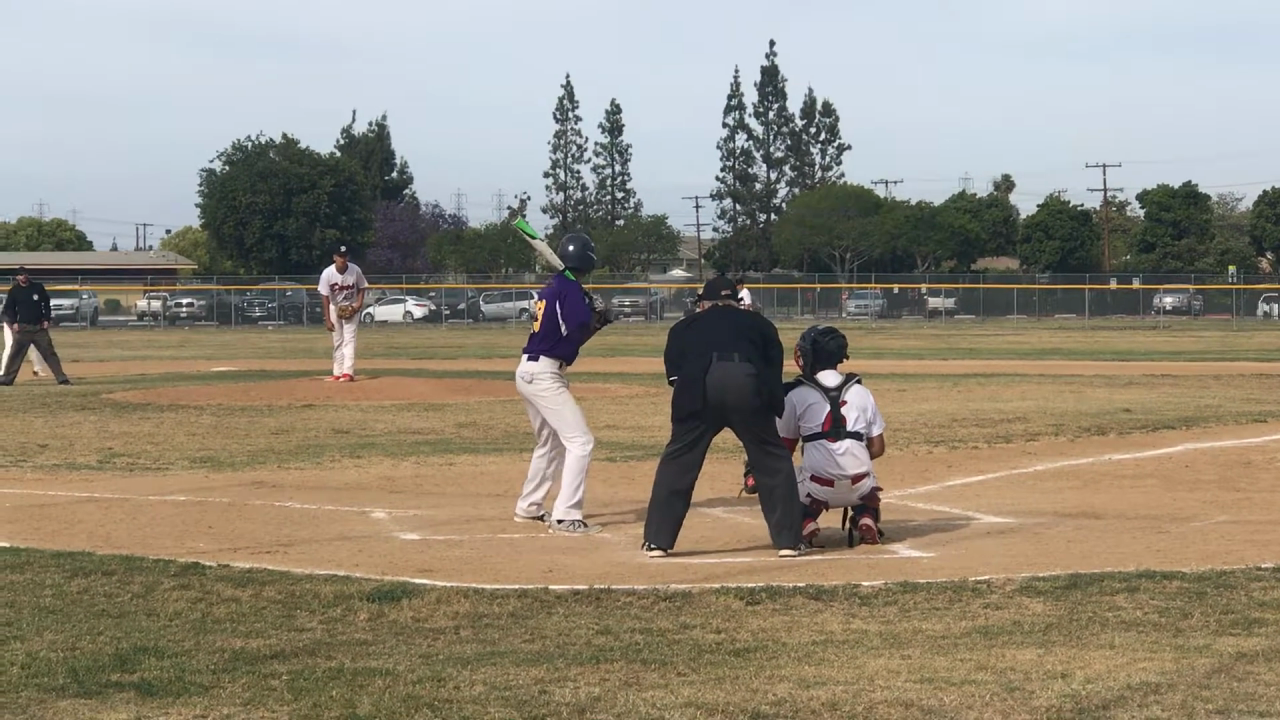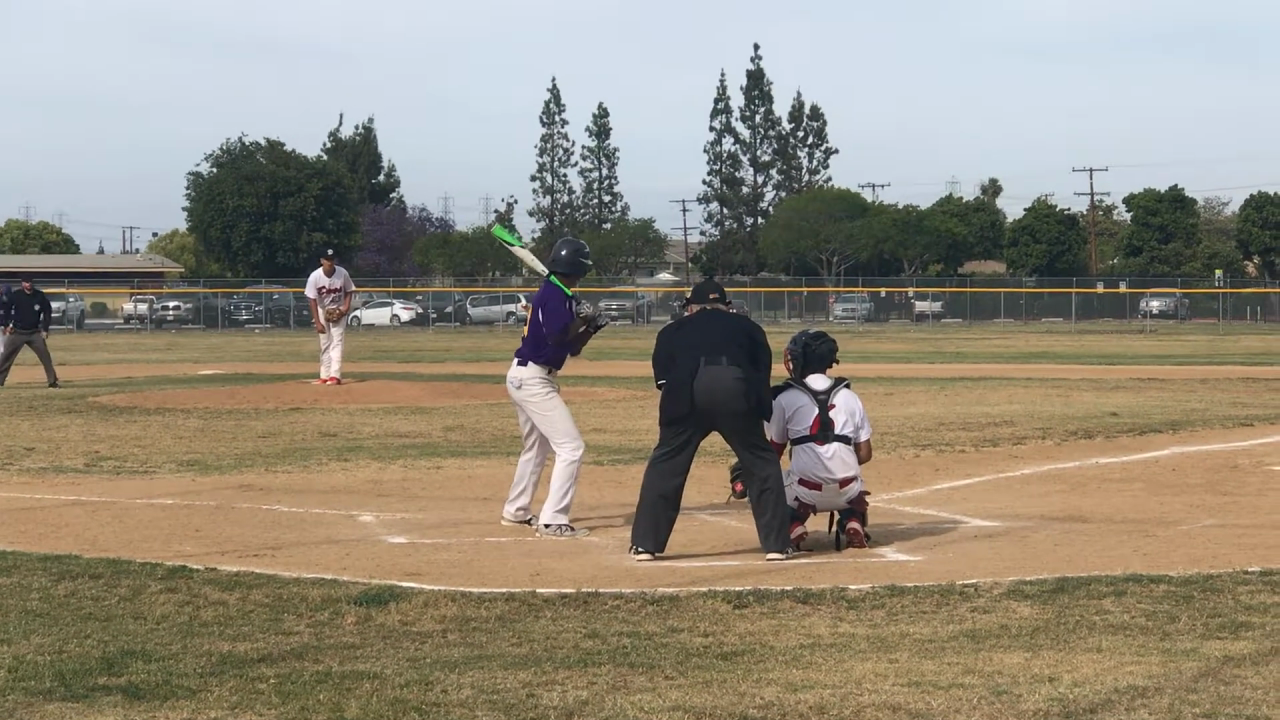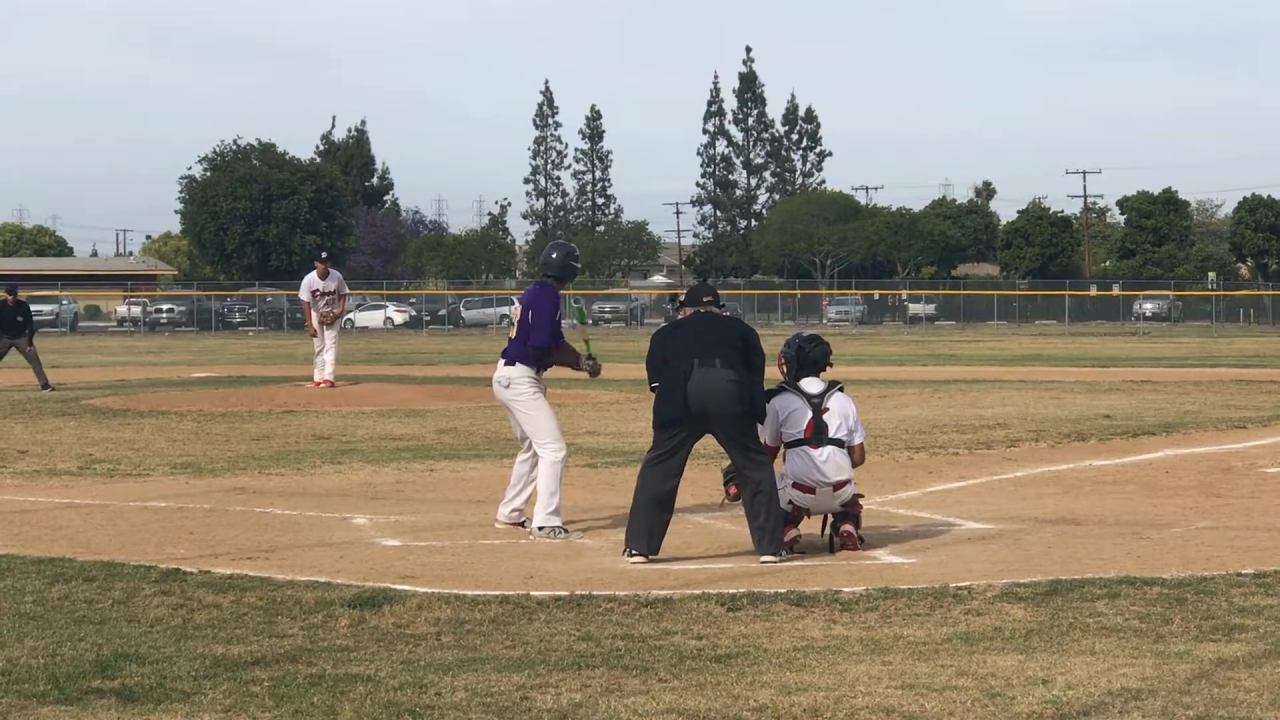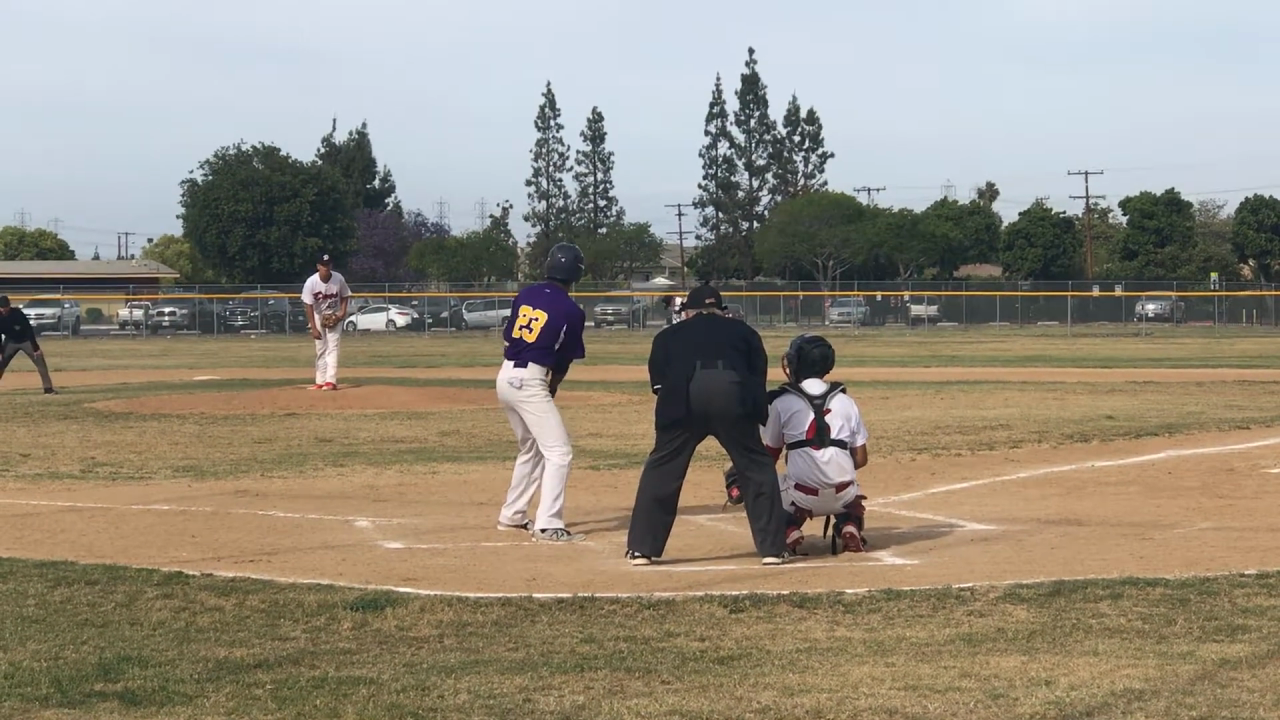
dt=0.5s
person 1, frame 1
left shoulder: (553, 287)
right shoulder: (571, 289)
right elbow: (576, 331)
left wrist: (599, 322)
right wrist: (596, 313)
left hip: (531, 371)
right hip: (544, 375)
left knee: (550, 443)
right knee: (580, 442)
left ankle: (529, 507)
right ankle: (565, 517)
person 1, frame 2
left shoulder: (552, 293)
right shoulder: (555, 294)
left elbow: (572, 348)
right elbow: (557, 337)
left wrist: (591, 327)
right wrist: (581, 319)
left hip: (523, 376)
right hip: (534, 379)
left knee: (536, 447)
right knee: (571, 448)
left ankle: (516, 511)
right ankle: (552, 521)
person 1, frame 3
left shoulder: (536, 293)
right shoulder: (548, 298)
left elbow: (555, 341)
right elbow: (541, 350)
left wrist: (583, 360)
right wrist: (579, 363)
left hip: (507, 376)
right hip: (520, 379)
left knee: (532, 448)
right knee: (553, 449)
left ankle: (510, 513)
right ankle: (545, 524)
person 1, frame 4
left shoulder: (526, 295)
right shoulder: (572, 311)
left elbow: (507, 339)
right elbow: (563, 361)
right wrist: (551, 391)
left hip: (507, 376)
right hip: (530, 380)
left knee: (531, 449)
right knee: (559, 452)
left ankle: (511, 515)
right ankle: (547, 526)
person 2, frame 1
left shoulder: (684, 326)
right shoulder: (759, 323)
left elbow: (674, 373)
right elbow: (774, 367)
right wrist: (770, 403)
left hip: (699, 387)
right hip: (748, 384)
left knee: (677, 460)
right knee: (774, 460)
left ankle: (657, 541)
right ankle: (788, 540)
person 2, frame 2
left shoulder: (672, 330)
right shoulder: (747, 326)
left elbow: (662, 377)
right elbow: (763, 372)
right wrist: (759, 408)
left hip: (688, 392)
right hip: (736, 388)
left knee: (664, 464)
right knee: (763, 463)
left ankle: (645, 545)
right ankle: (776, 545)
person 2, frame 3
left shoulder: (666, 333)
right shoulder: (741, 329)
left elbow: (656, 379)
right elbow: (757, 375)
right wrist: (753, 412)
left hip: (681, 394)
right hip: (730, 390)
left knee: (658, 466)
right knee: (756, 465)
left ankle: (638, 547)
right ankle: (770, 546)
person 2, frame 4
left shoulder: (668, 335)
right shoulder: (743, 331)
left elbow: (658, 382)
right elbow: (759, 377)
right wrist: (755, 412)
left hip: (683, 397)
right hip: (732, 392)
left knee: (660, 469)
right knee: (758, 467)
left ankle: (641, 549)
right ankle: (772, 549)
person 3, frame 1
left shoulder: (797, 395)
right shoulder: (861, 392)
left elbow: (784, 449)
right elbow: (877, 448)
left hip: (818, 489)
right hip: (859, 488)
left ankle: (805, 522)
right ankle: (867, 521)
person 3, frame 2
left shoulder: (786, 398)
right shoulder: (850, 397)
left elbow: (774, 453)
right elbow: (865, 454)
left hip: (807, 493)
right hip: (848, 492)
left ankle: (794, 527)
right ankle: (854, 525)
person 3, frame 3
left shoulder: (780, 401)
right shoulder: (843, 400)
left elbow: (767, 456)
right elbow: (858, 457)
left hip: (801, 496)
right hip: (841, 495)
left ankle: (786, 530)
right ankle: (847, 529)
person 3, frame 4
left shoulder: (782, 403)
right shoulder: (846, 402)
left elbow: (769, 456)
right elbow: (860, 459)
left hip: (802, 498)
right hip: (843, 496)
left ankle: (788, 531)
right ankle: (850, 528)
